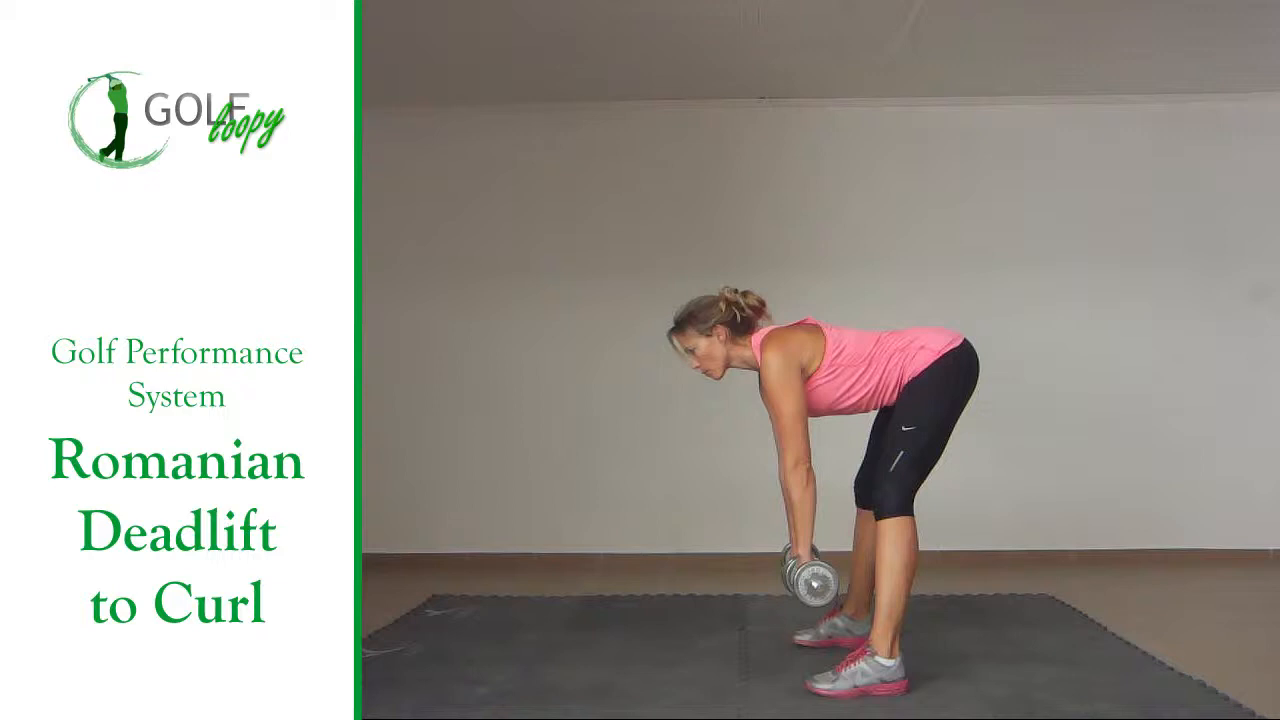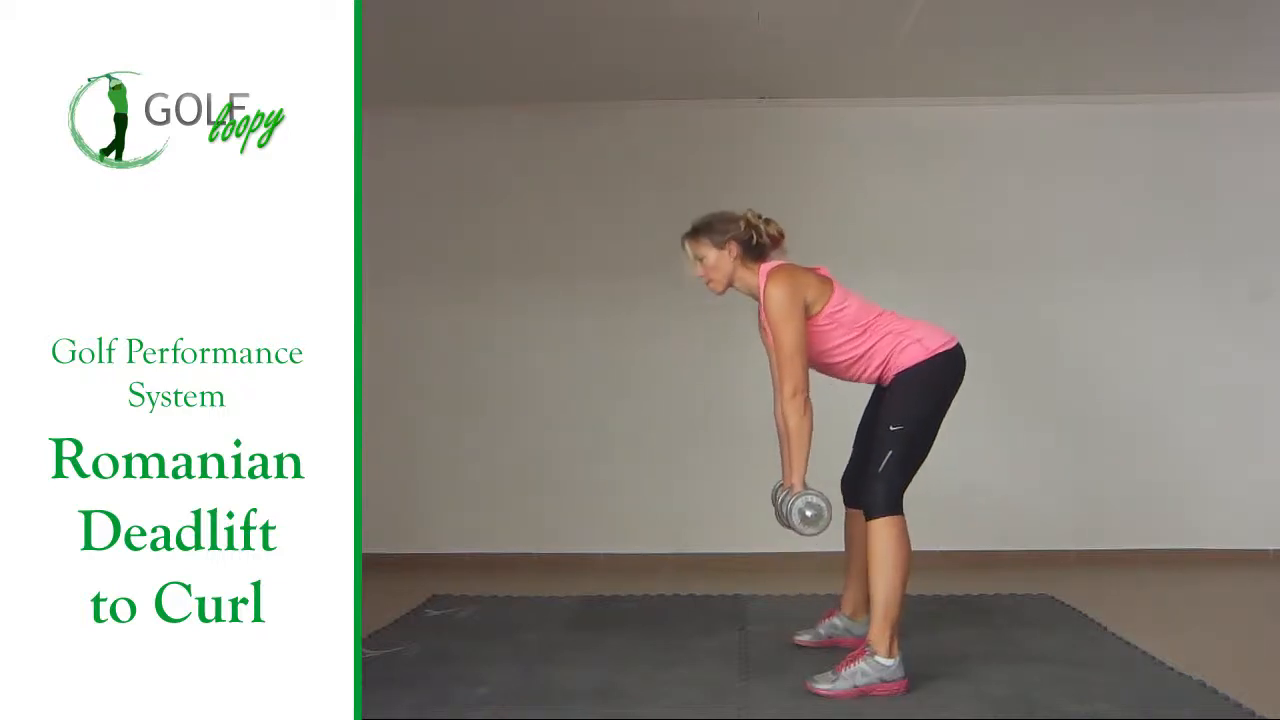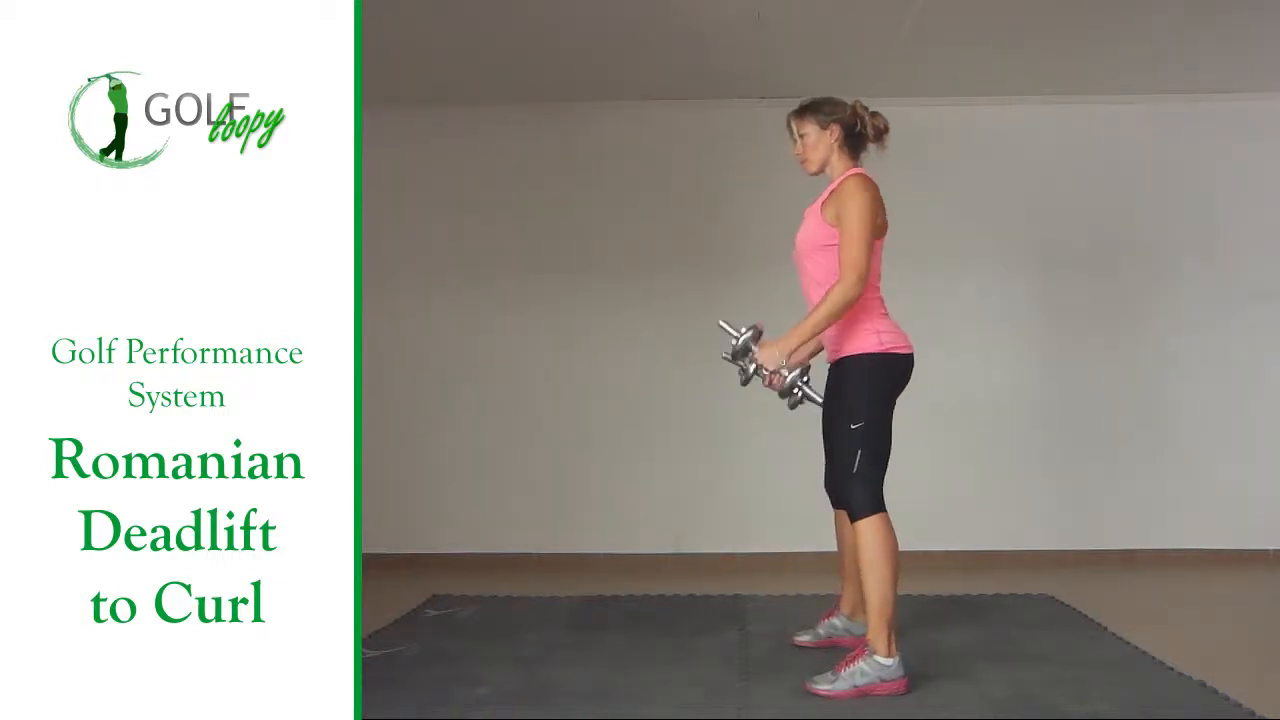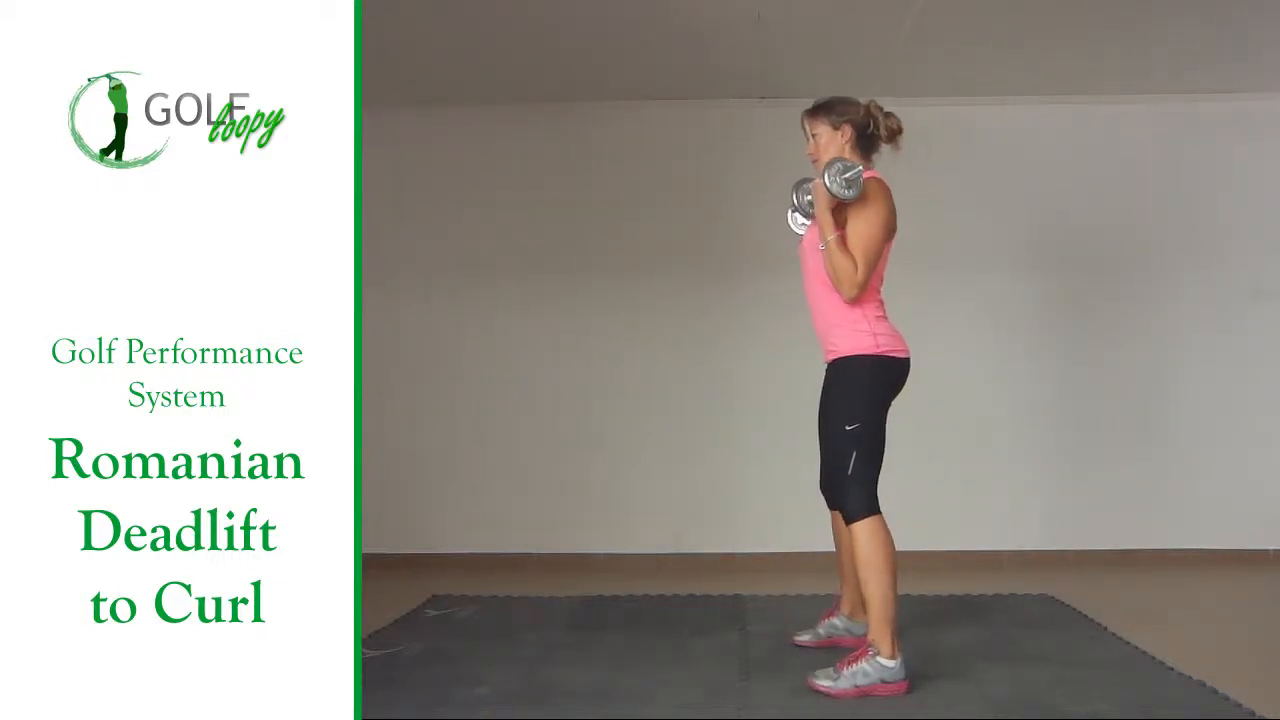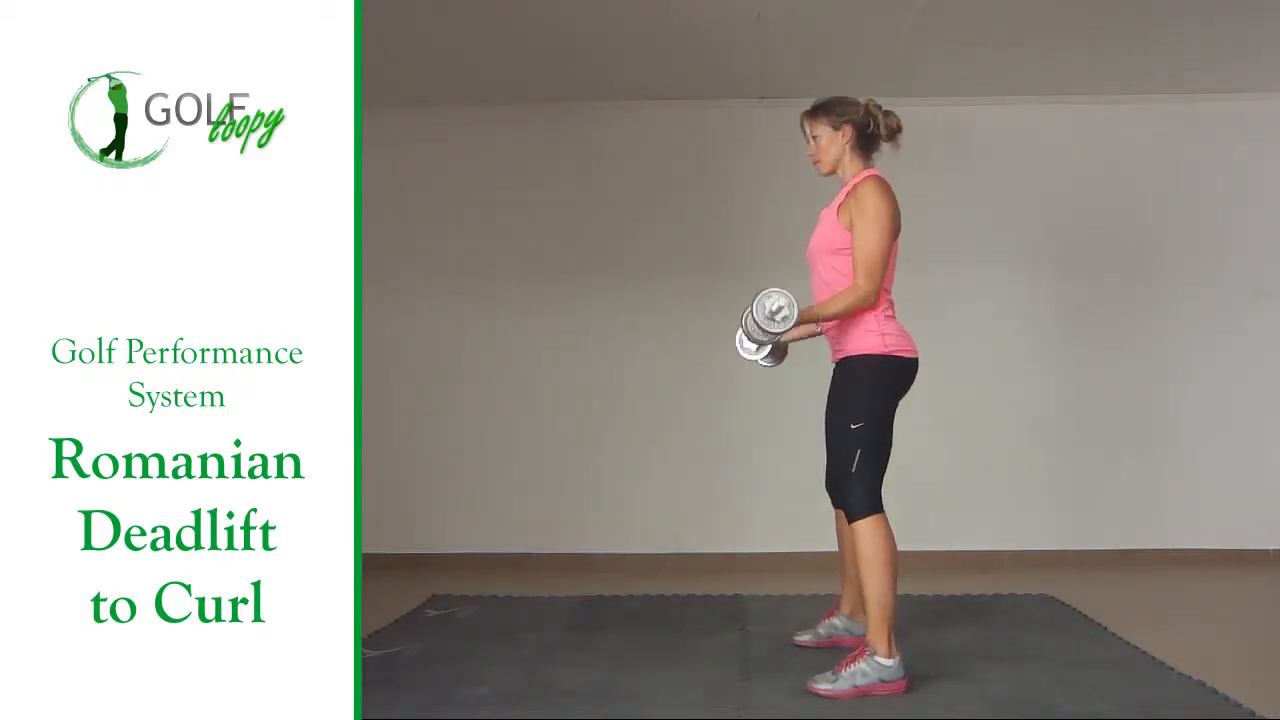
dt=1s
person 1, frame 1
left shoulder: (776, 353)
right shoulder: (770, 364)
left elbow: (799, 466)
right elbow: (788, 464)
left wrist: (803, 550)
right wrist: (797, 543)
left hip: (941, 365)
right hip: (919, 373)
left knee: (890, 494)
right knee: (870, 490)
left ankle: (884, 661)
right ankle: (854, 619)
person 1, frame 2
left shoulder: (780, 284)
right shoulder: (767, 299)
left elbow: (798, 396)
right elbow: (784, 398)
left wrist: (798, 482)
right wrist: (788, 477)
left hip: (928, 363)
right hip: (906, 369)
left knee: (878, 495)
right knee: (856, 489)
left ankle: (883, 660)
right ankle: (852, 617)
person 1, frame 3
left shoulder: (855, 188)
right shoulder: (834, 197)
left elbow: (851, 285)
left wrist: (787, 345)
right wrist: (797, 351)
left hip: (870, 358)
right hip: (851, 360)
left knee: (862, 495)
right knee: (842, 490)
left ankle: (882, 658)
right ankle: (851, 616)
person 1, frame 4
left shoulder: (870, 192)
right shoulder: (845, 196)
left elbow: (851, 286)
left wrist: (825, 220)
right wrist: (811, 226)
left hip: (866, 360)
right hip: (847, 362)
left knee: (857, 497)
right knee: (838, 491)
left ankle: (885, 658)
right ankle: (851, 617)
person 1, frame 5
left shoulder: (870, 190)
right shoulder: (848, 197)
left elbow: (867, 288)
left wrist: (805, 315)
right wrist: (805, 323)
left hip: (874, 360)
right hip: (857, 360)
left knee: (861, 497)
right knee: (844, 491)
left ankle: (884, 659)
right ankle: (852, 616)
